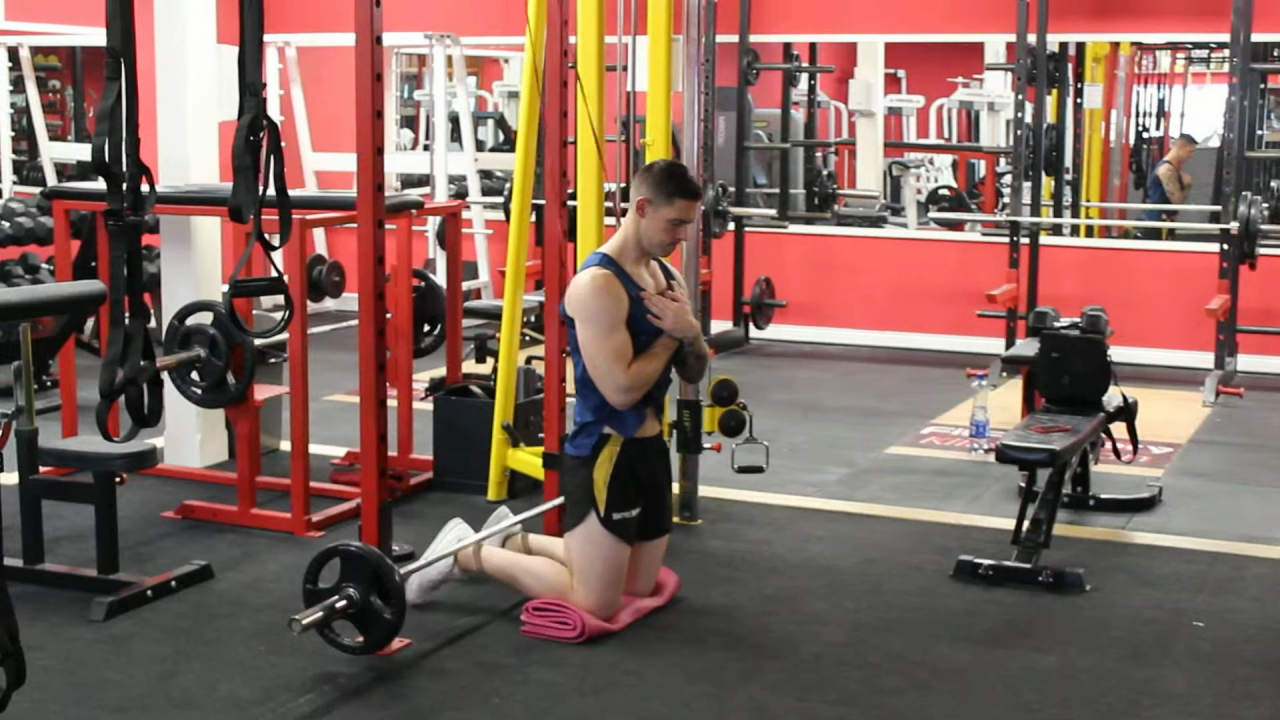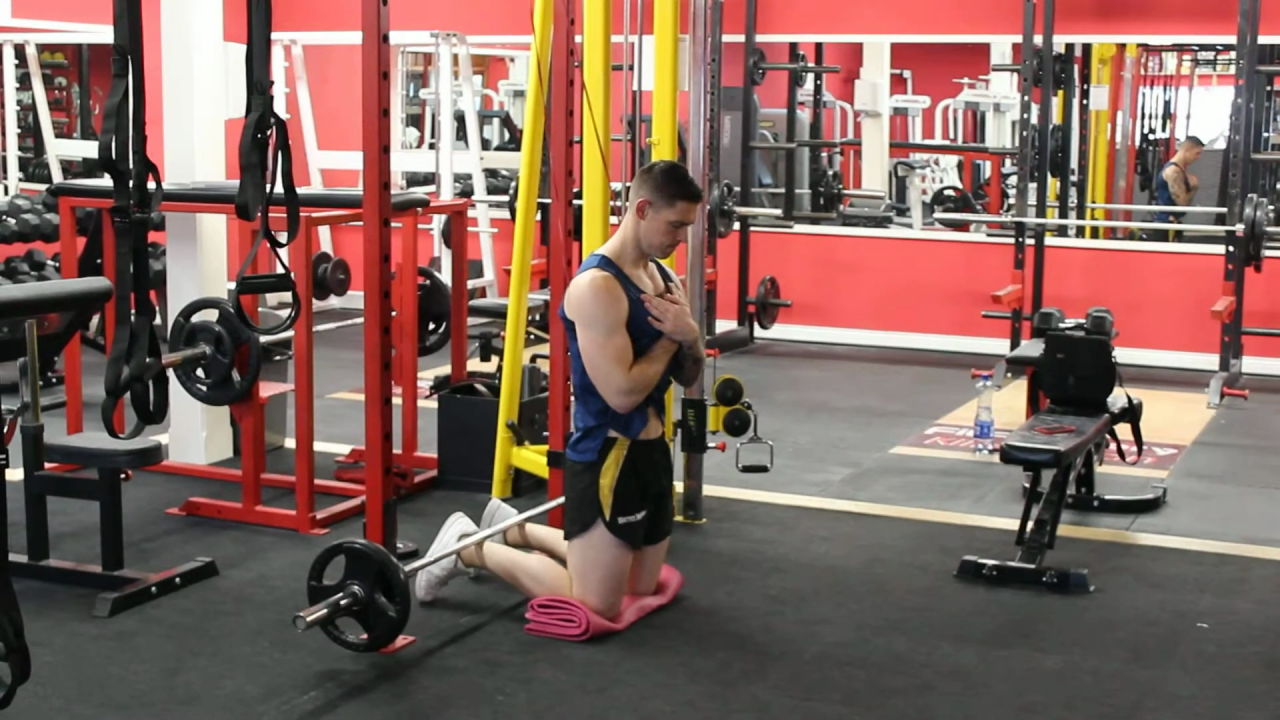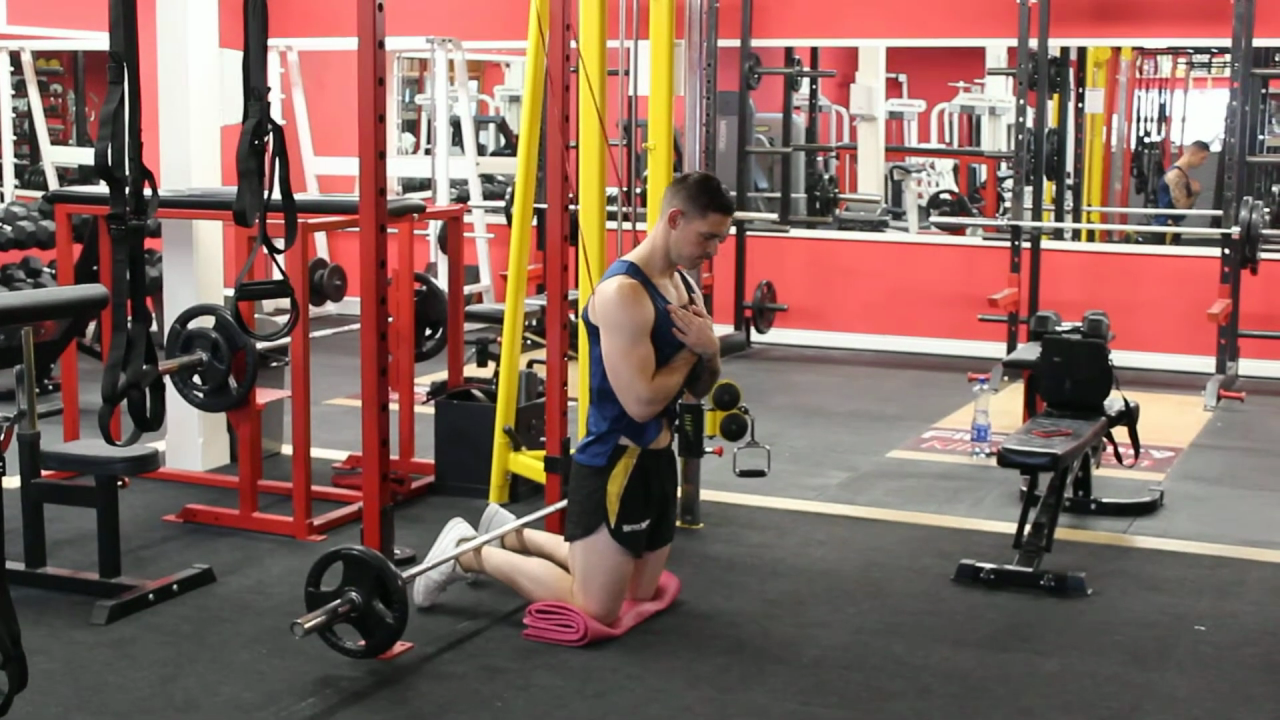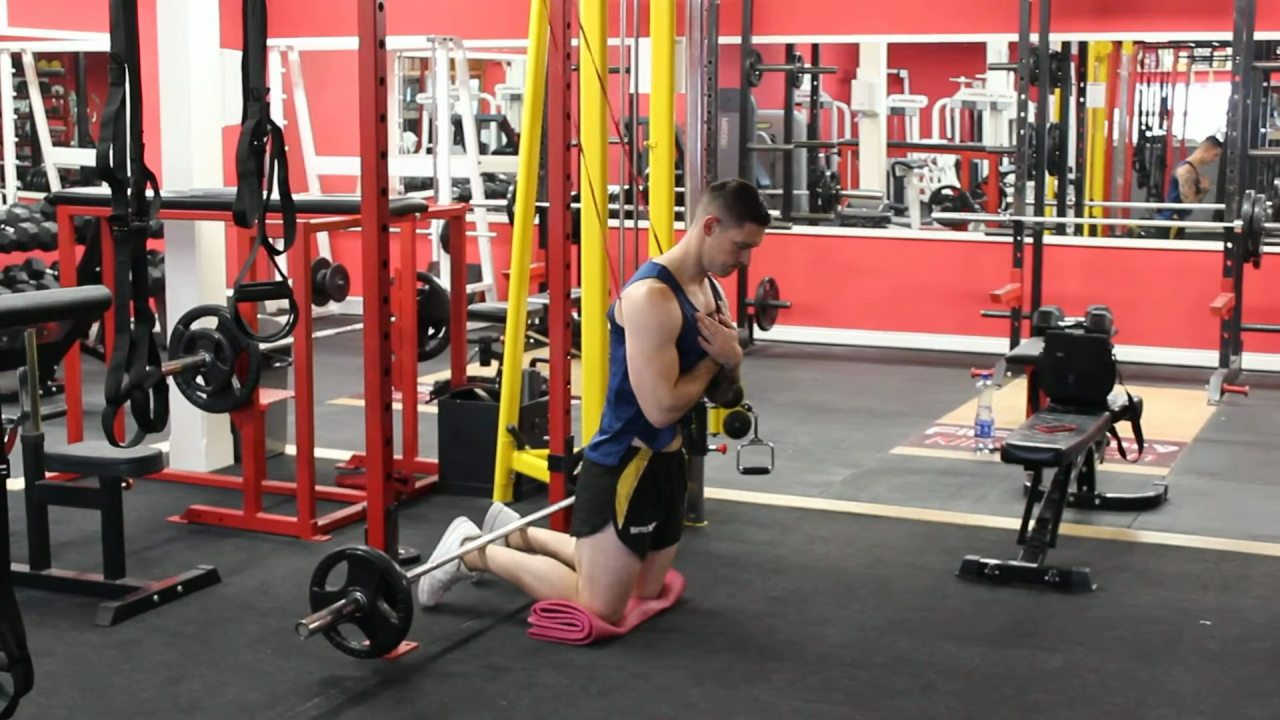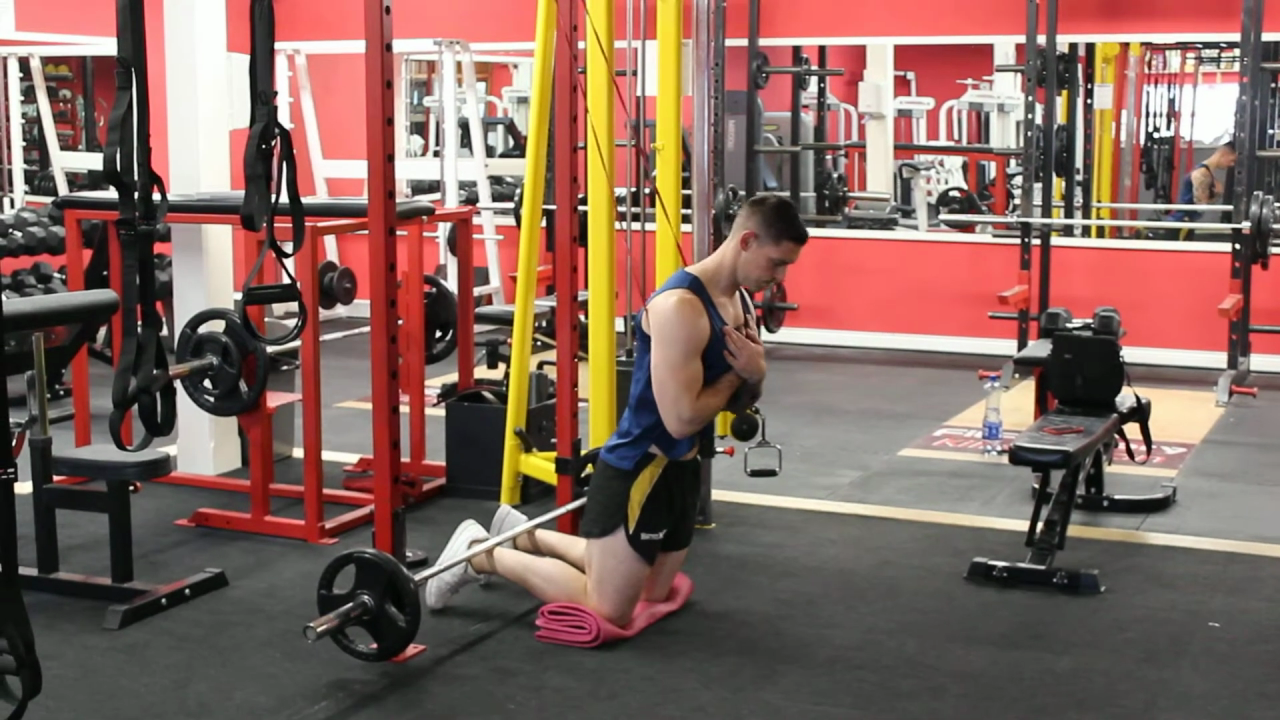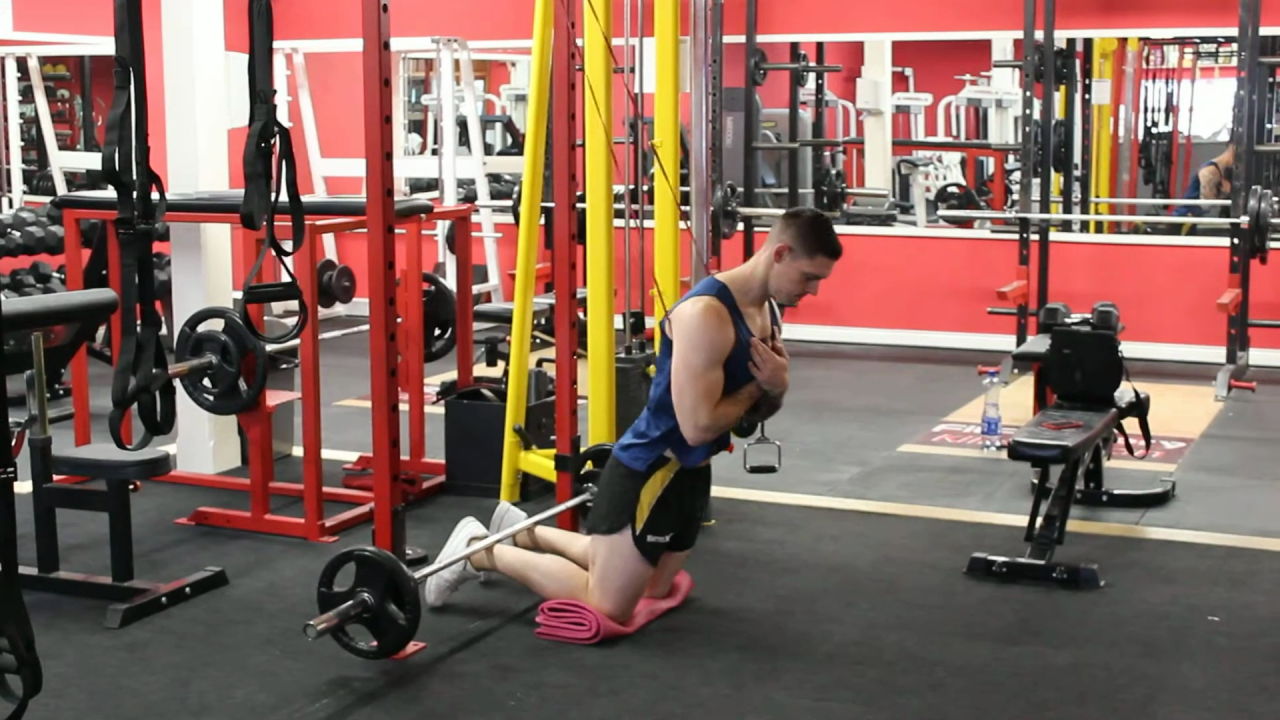
dt=0.7s
person 1, frame 1
left shoulder: (667, 276)
right shoulder: (598, 284)
left elbow: (694, 372)
right elbow: (621, 389)
left wrist: (691, 332)
right wrist: (671, 334)
left hip: (649, 446)
right hip: (604, 453)
left knee: (638, 589)
right knee: (594, 607)
left ankle: (512, 538)
right ankle: (467, 552)
person 1, frame 2
left shoulder: (663, 278)
right shoulder: (597, 286)
left elbow: (689, 375)
right elbow: (622, 393)
left wrist: (689, 335)
right wrist: (670, 336)
left hip: (650, 448)
right hip: (608, 457)
left knee: (641, 587)
right knee: (597, 606)
left ankle: (513, 529)
right ankle: (469, 548)
person 1, frame 3
left shoulder: (685, 285)
right shoulder: (622, 293)
left elbow: (699, 387)
right elbow: (640, 402)
left wrist: (709, 349)
right wrist: (690, 348)
left hip: (656, 459)
right hip: (616, 464)
left knee: (640, 592)
right knee: (595, 611)
left ankle: (509, 534)
right ankle: (468, 553)
person 1, frame 4
left shoulder: (710, 289)
right shoulder: (651, 296)
right elbow: (661, 408)
left wrist: (732, 357)
right wrist: (713, 359)
left hip: (666, 461)
right hip: (625, 466)
left knee: (644, 591)
right knee: (600, 608)
left ankle: (514, 533)
right ankle: (472, 551)
person 1, frame 5
left shoulder: (739, 301)
right shoulder: (680, 306)
left elbow: (740, 400)
right elbow: (681, 418)
left wrist: (754, 373)
right wrist: (737, 372)
left hip: (679, 467)
right hip: (640, 470)
left knee: (653, 592)
right knee: (608, 611)
left ankle: (523, 534)
right ankle: (480, 554)
person 1, frame 6
left shoulder: (766, 309)
right shoulder: (706, 314)
left elbow: (759, 410)
right elbow: (698, 426)
left wrist: (777, 386)
right wrist: (758, 384)
left hip: (689, 471)
right hip: (650, 471)
left knee: (652, 590)
right knee: (606, 607)
left ankle: (523, 533)
right ankle: (481, 551)
